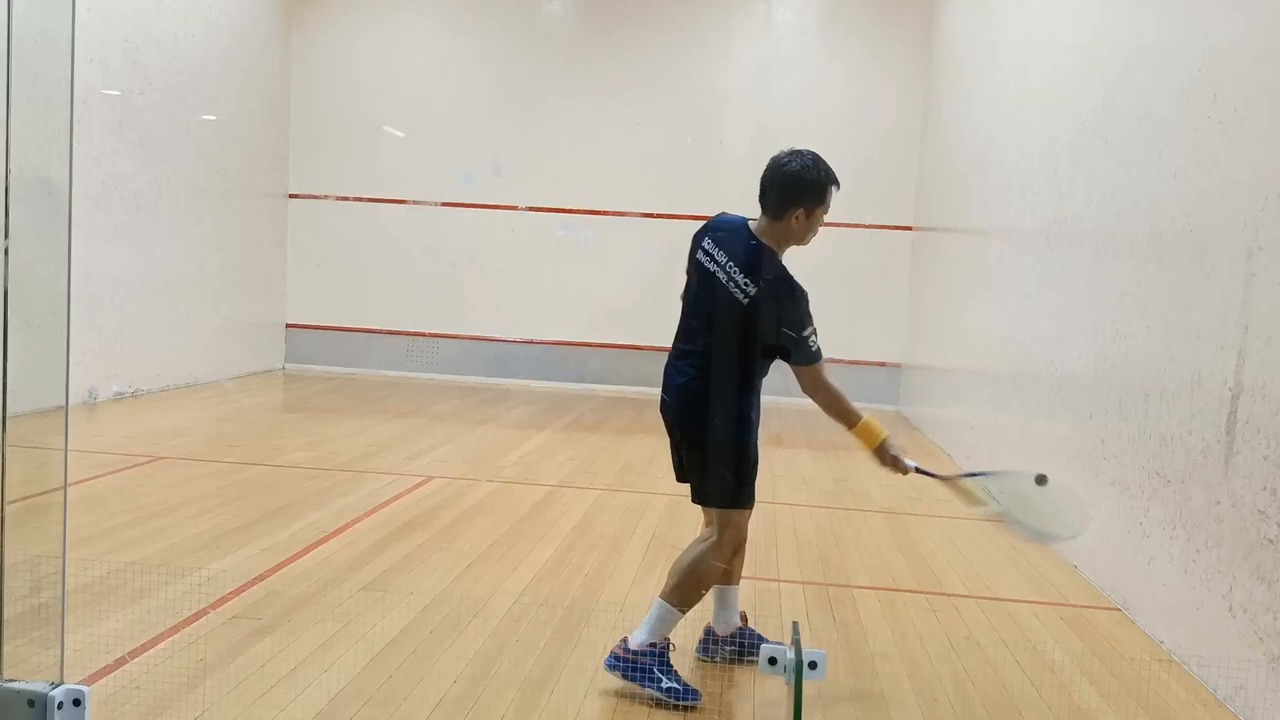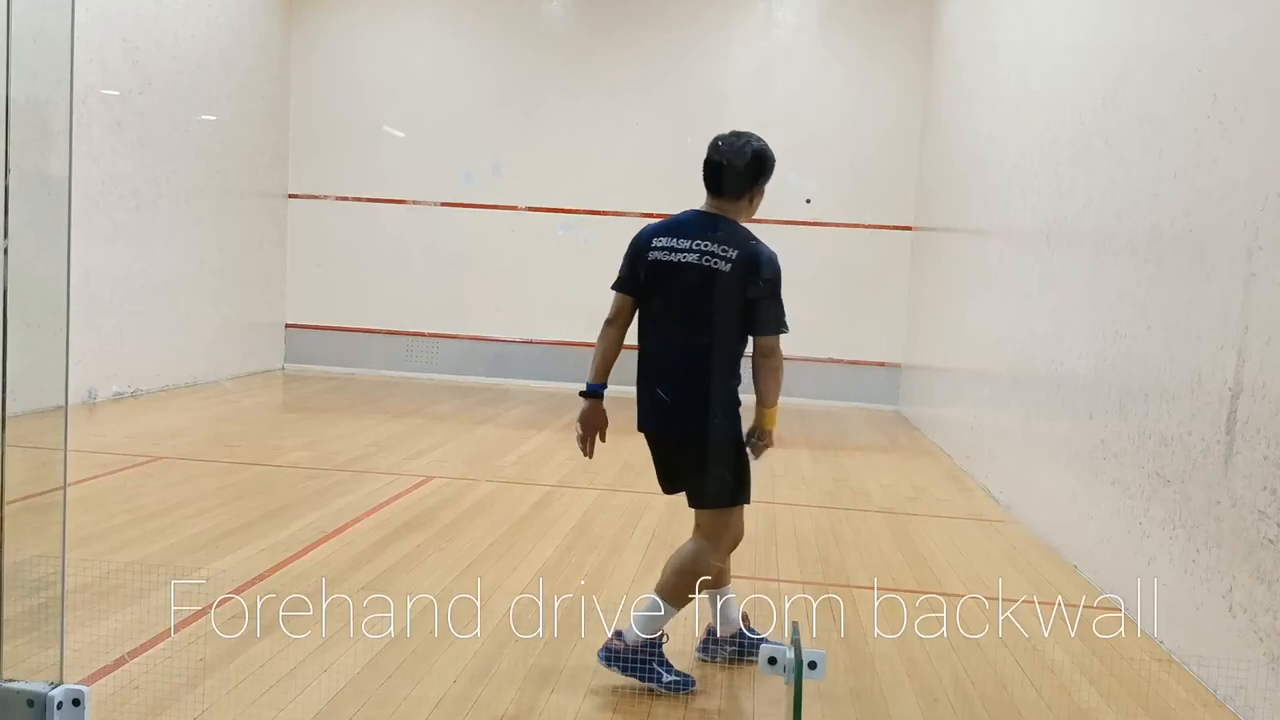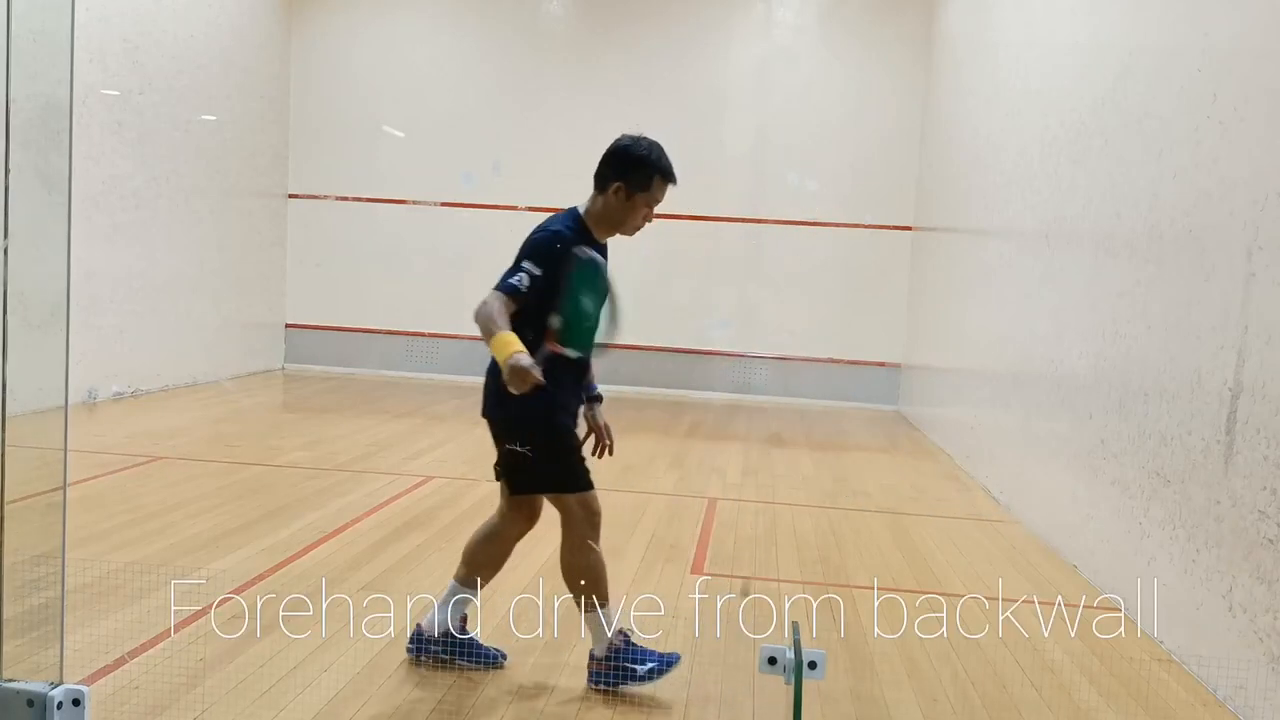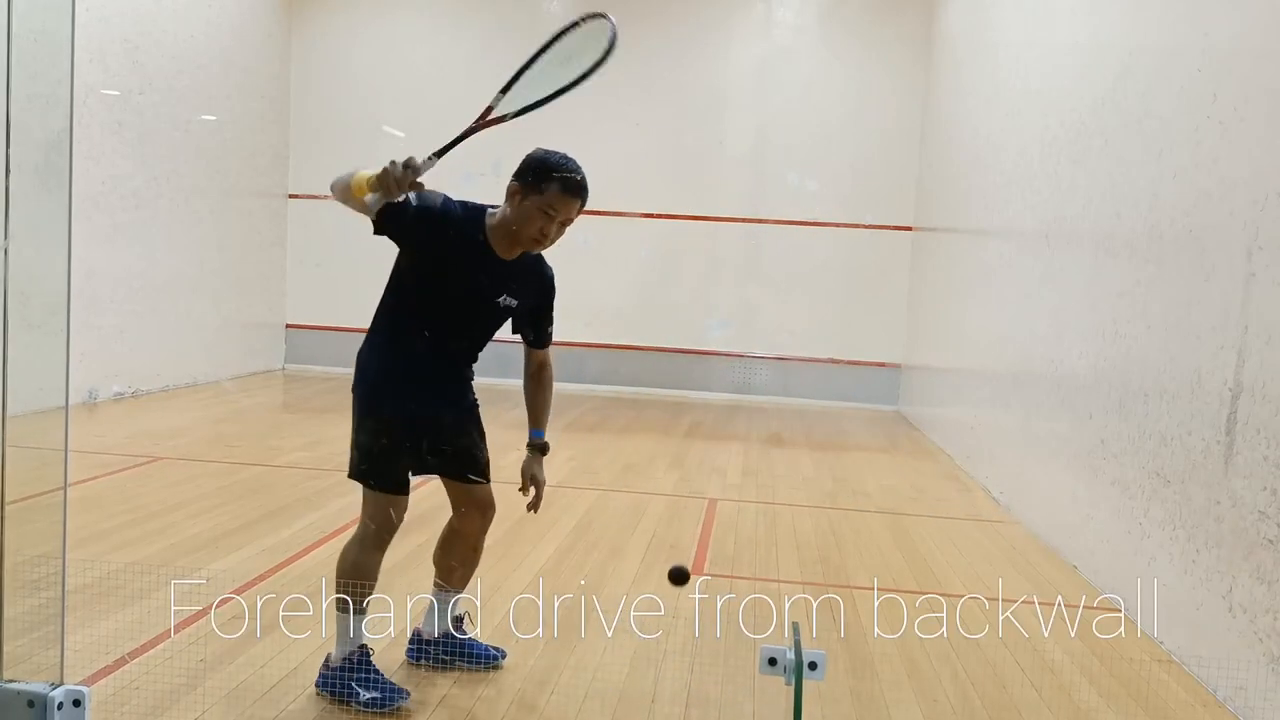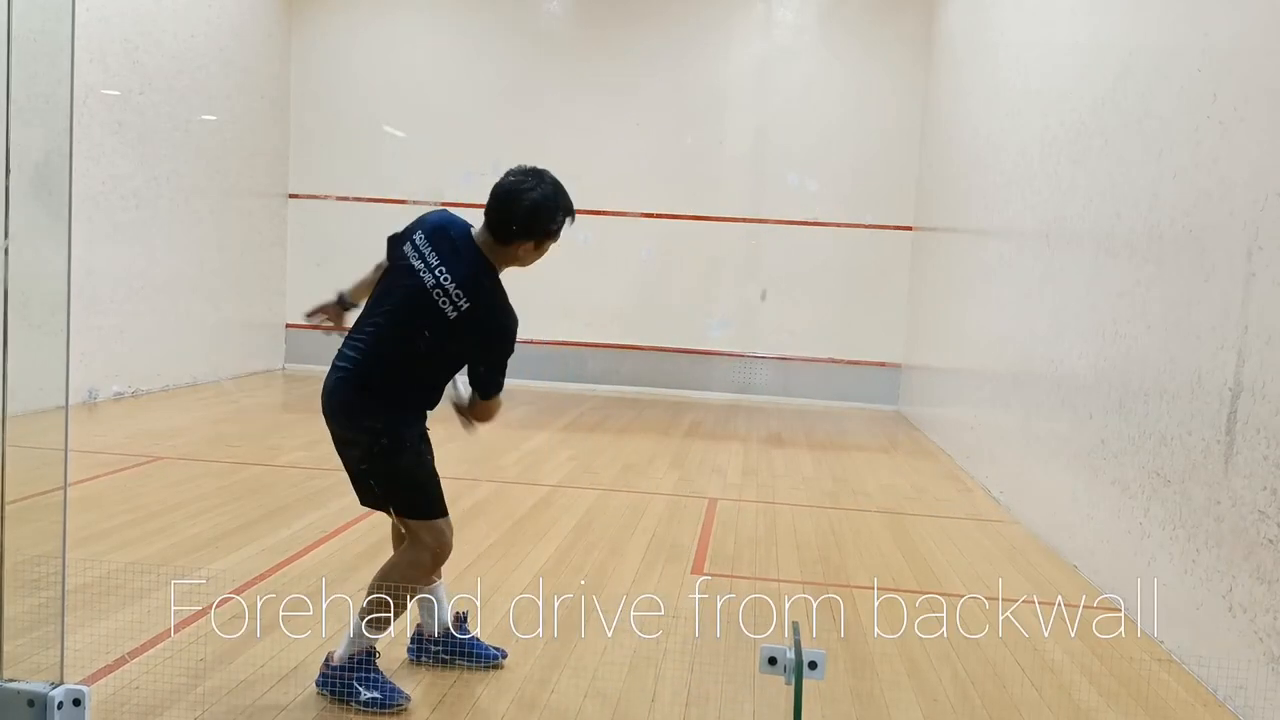
dt=1s
person 1, frame 1
left shoulder: (715, 230)
right shoulder: (781, 293)
right elbow: (815, 384)
right wrist: (876, 439)
left hip: (683, 395)
right hip: (720, 412)
left knee: (731, 517)
right knee: (722, 534)
left ankle: (726, 630)
right ankle: (640, 648)
person 1, frame 2
left shoulder: (652, 238)
right shoulder: (759, 260)
left elbow: (615, 321)
right elbow: (767, 356)
left wrist: (594, 395)
right wrist: (765, 421)
left hip: (656, 409)
right hip: (709, 414)
left knee: (712, 520)
right knee: (721, 532)
left ankle: (726, 629)
right ankle: (635, 639)
person 1, frame 3
left shoulder: (593, 244)
right shoulder: (557, 241)
right elbow: (491, 306)
left wrist: (591, 399)
right wrist: (510, 354)
left hip: (546, 404)
right hip: (527, 404)
left knee: (517, 514)
right knee: (582, 515)
left ankle: (439, 628)
right ankle: (609, 652)
person 1, frame 4
left shoulder: (536, 279)
right shoulder: (440, 219)
left elbow: (538, 365)
right elbow: (342, 190)
left wrist: (536, 447)
right wrist: (378, 184)
left hip: (451, 395)
right hip: (387, 388)
left knee: (476, 508)
right knee: (382, 518)
left ankle: (435, 633)
right ankle: (344, 660)
person 1, frame 5
left shoulder: (439, 226)
right shoulder: (492, 316)
left elbow: (383, 268)
right elbow: (484, 409)
left wrist: (345, 300)
right wrist: (466, 408)
left hip: (354, 390)
right hip: (374, 415)
left knee: (416, 516)
right knee: (431, 538)
left ankle: (435, 630)
right ankle: (346, 662)
